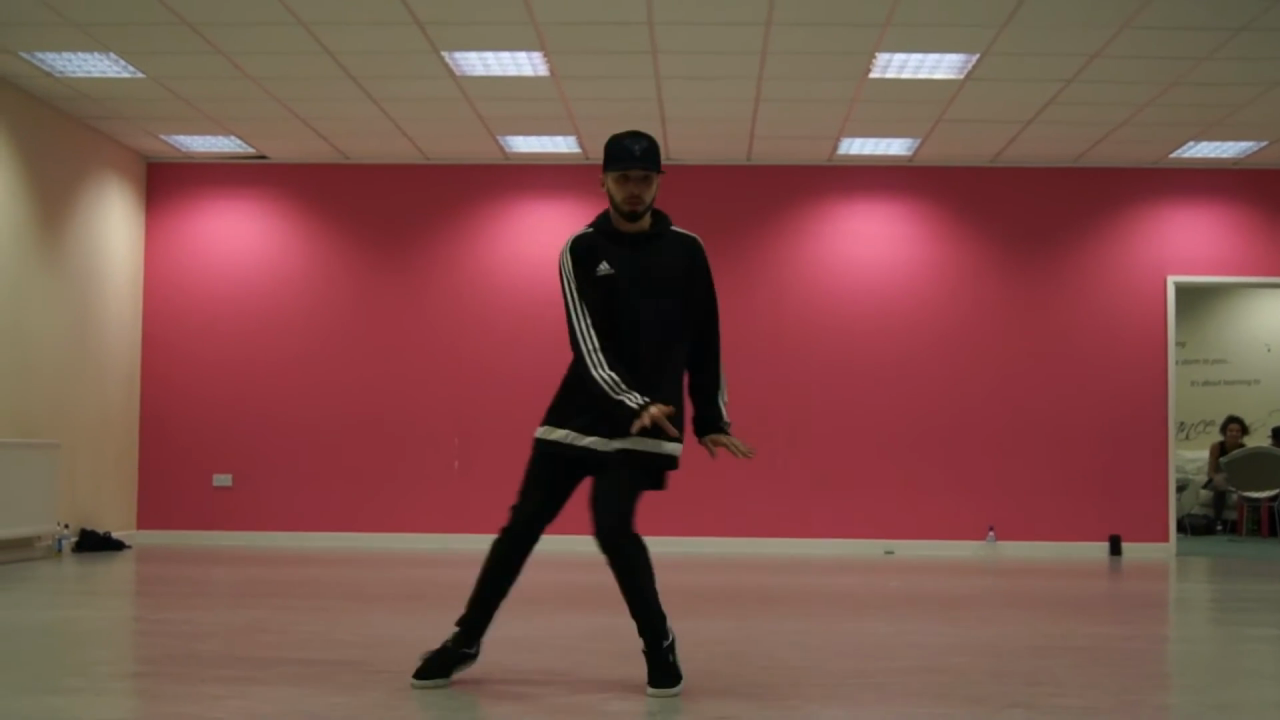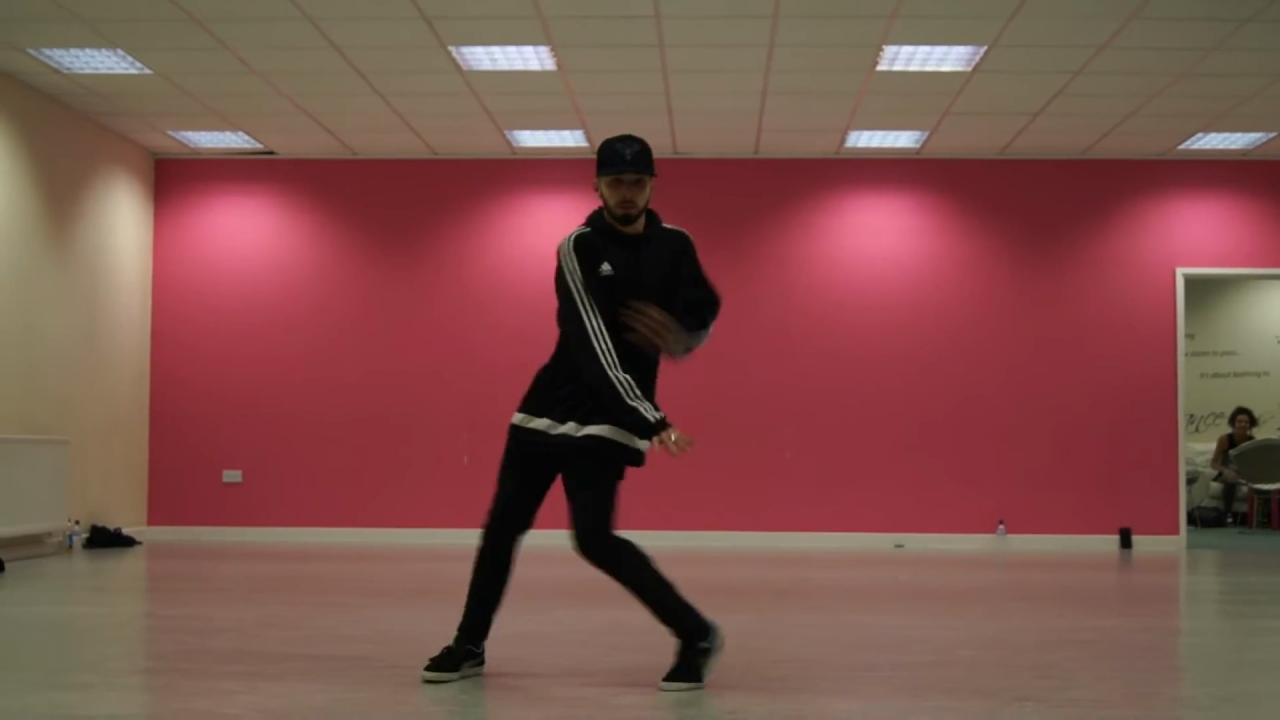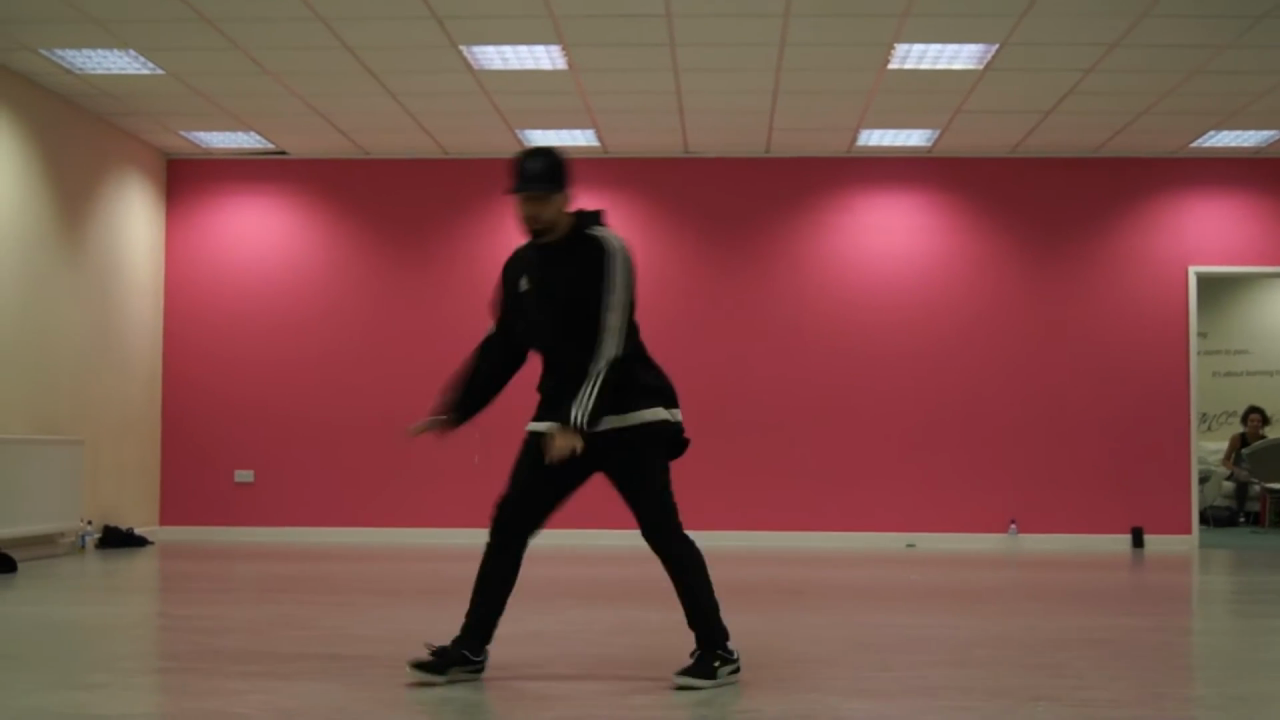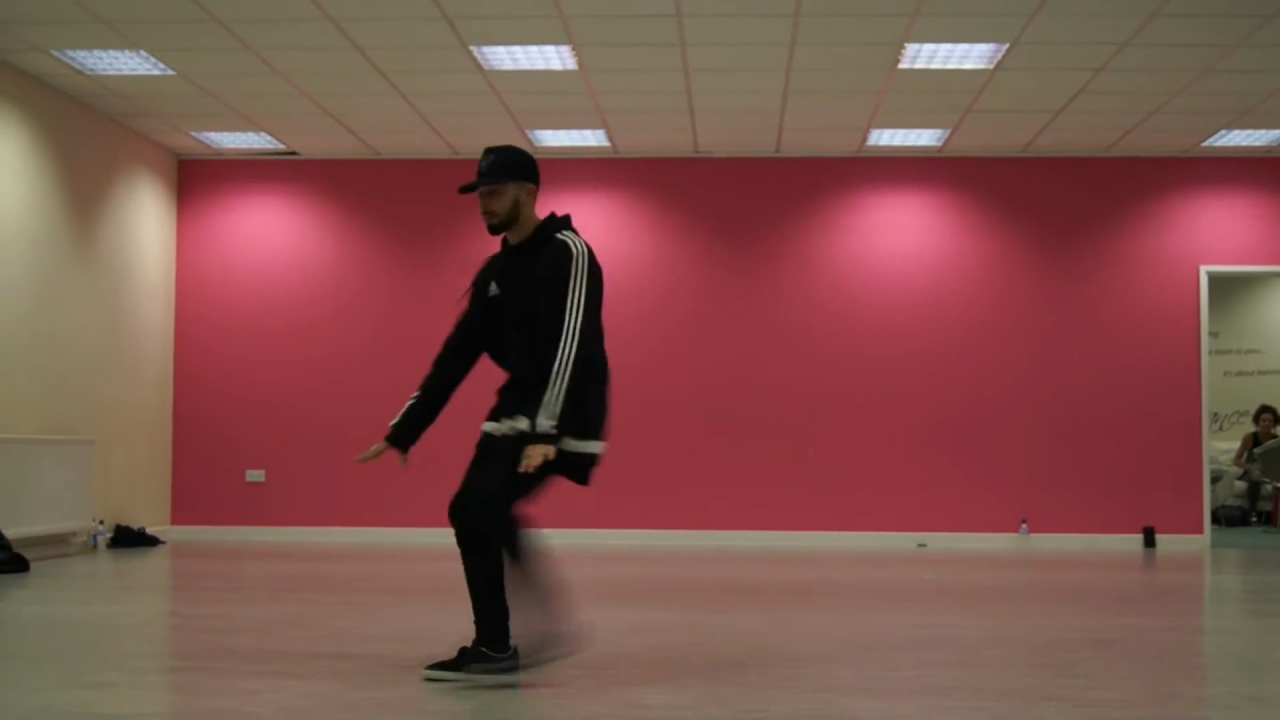
dt=0.2s
person 1, frame 1
left shoulder: (686, 252)
right shoulder: (581, 249)
left elbow: (704, 340)
right elbow: (587, 339)
left wrist: (712, 421)
right wrist: (633, 402)
left hip: (641, 424)
right hip: (578, 411)
left knee: (612, 527)
right knee: (522, 526)
left ankle: (658, 644)
right ankle: (464, 641)
person 1, frame 2
left shoulder: (673, 246)
right shoulder: (578, 247)
left elbow: (704, 307)
right elbow: (596, 340)
left wrist: (677, 335)
right wrist: (651, 419)
left hip: (615, 416)
right hip: (546, 409)
left knee: (592, 536)
right knee: (504, 523)
left ankle: (695, 635)
right ankle: (469, 644)
person 1, frame 3
left shoulder: (601, 246)
right shoulder: (519, 267)
left elbow: (610, 343)
right elbow: (502, 349)
left wrist: (576, 419)
right wrist: (454, 410)
left hip: (628, 410)
right hip: (565, 415)
left knee: (661, 530)
right knee: (512, 518)
left ankle: (716, 649)
right ankle: (471, 646)
person 1, frame 4
left shoulder: (567, 252)
right shoulder: (493, 273)
left elbow: (568, 347)
right elbow: (457, 354)
left wrist: (545, 434)
right wrist: (400, 433)
left hip: (567, 420)
right hip: (521, 412)
left knee: (482, 508)
right knee: (472, 512)
right ankle: (494, 647)
